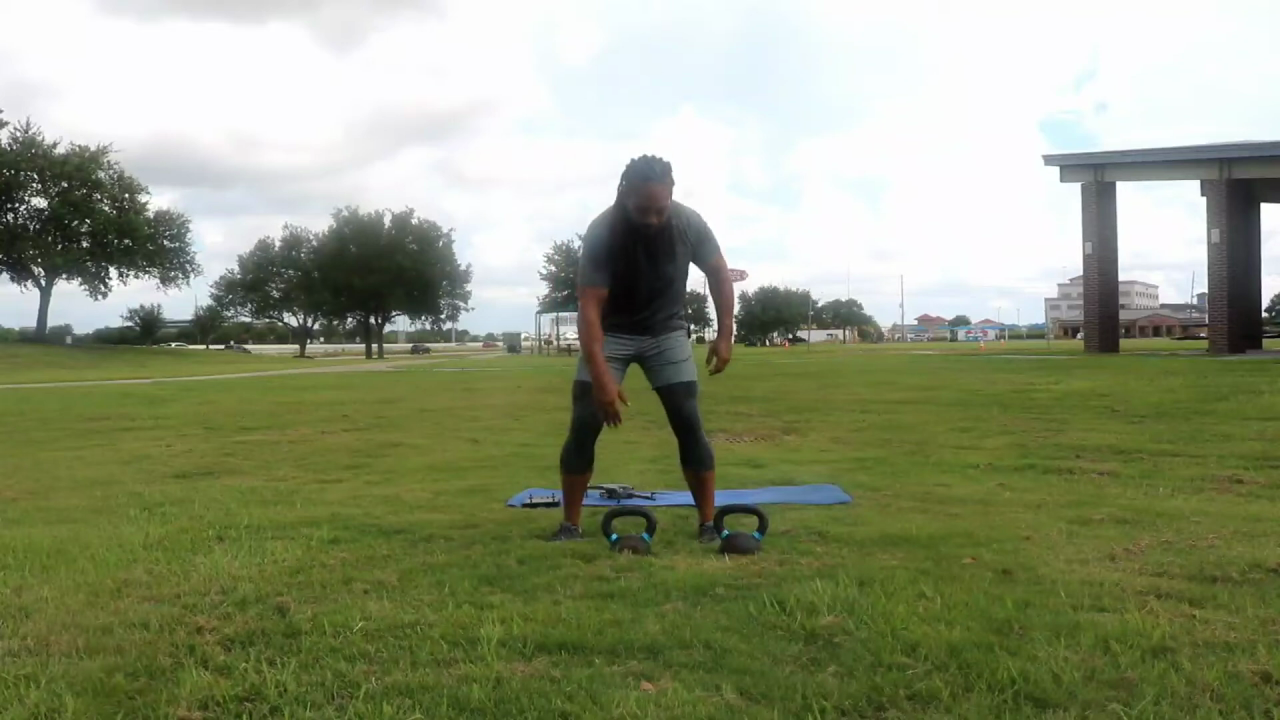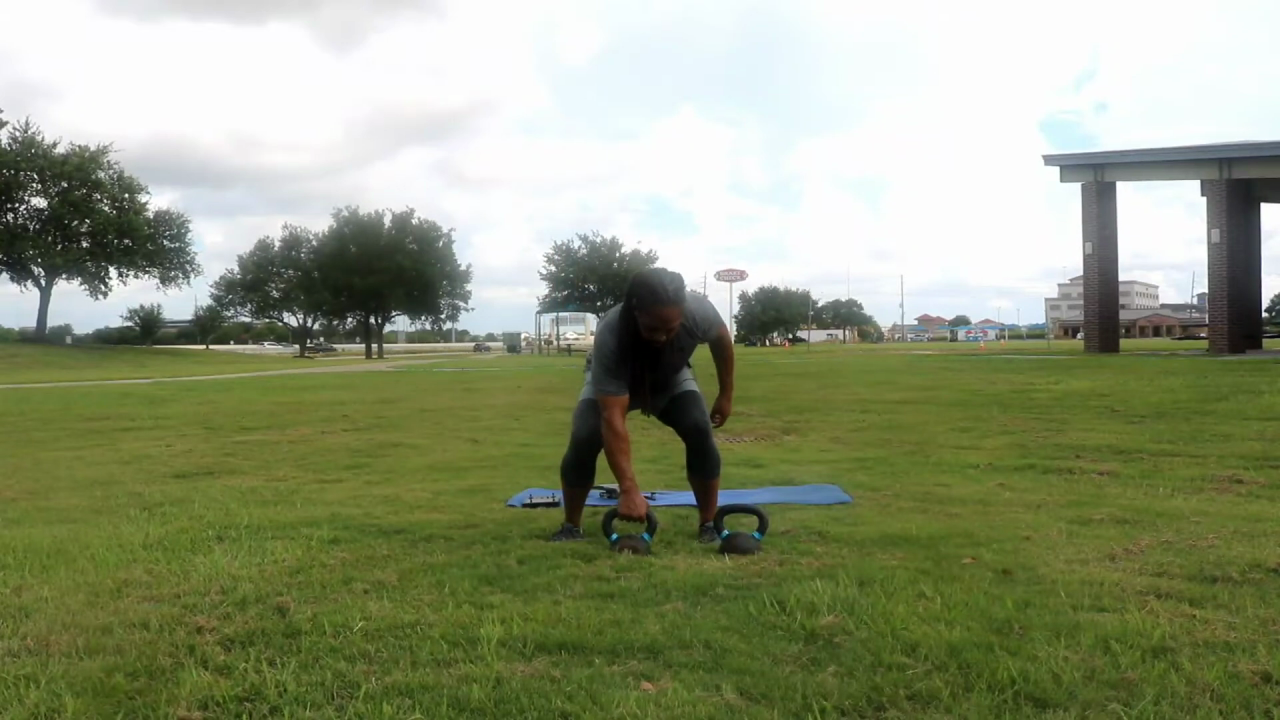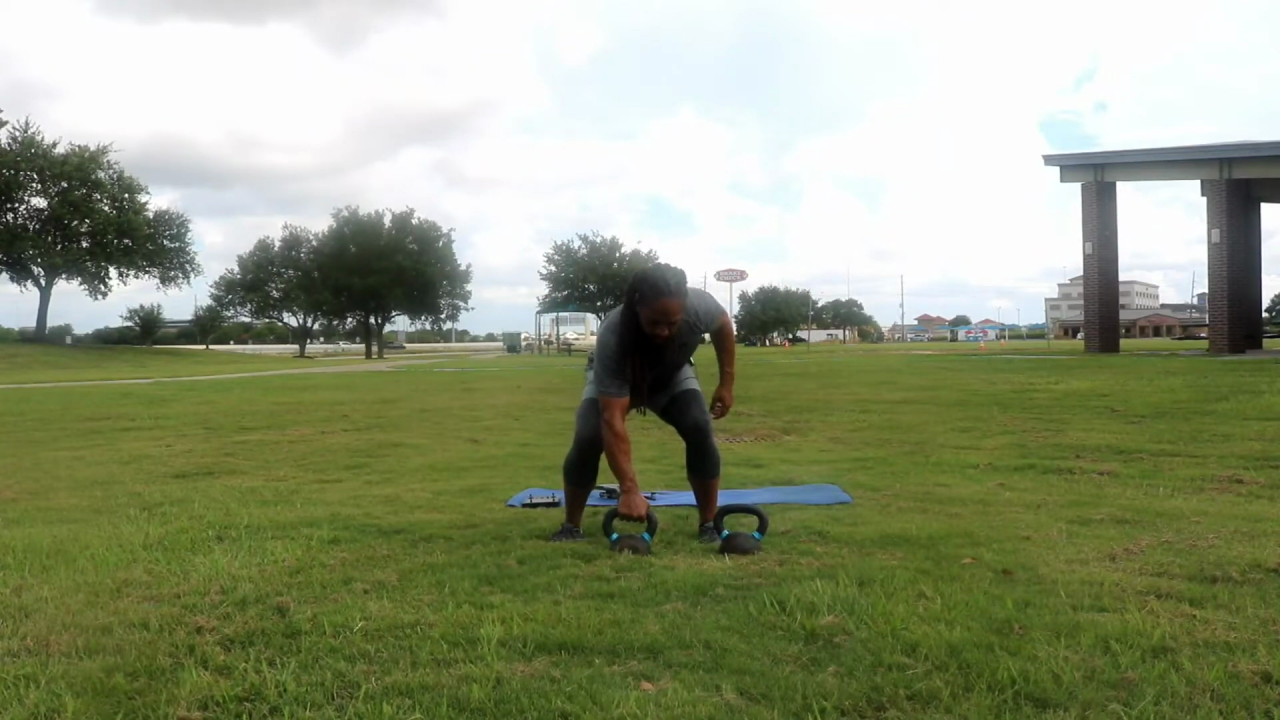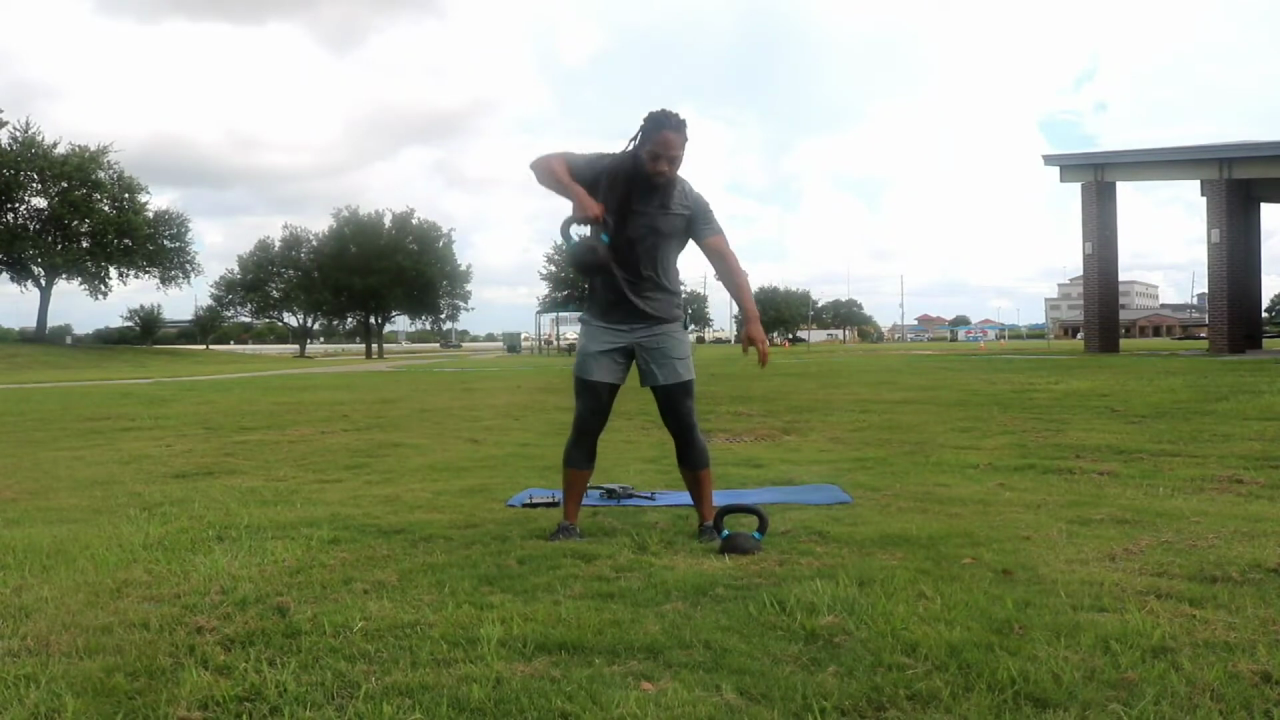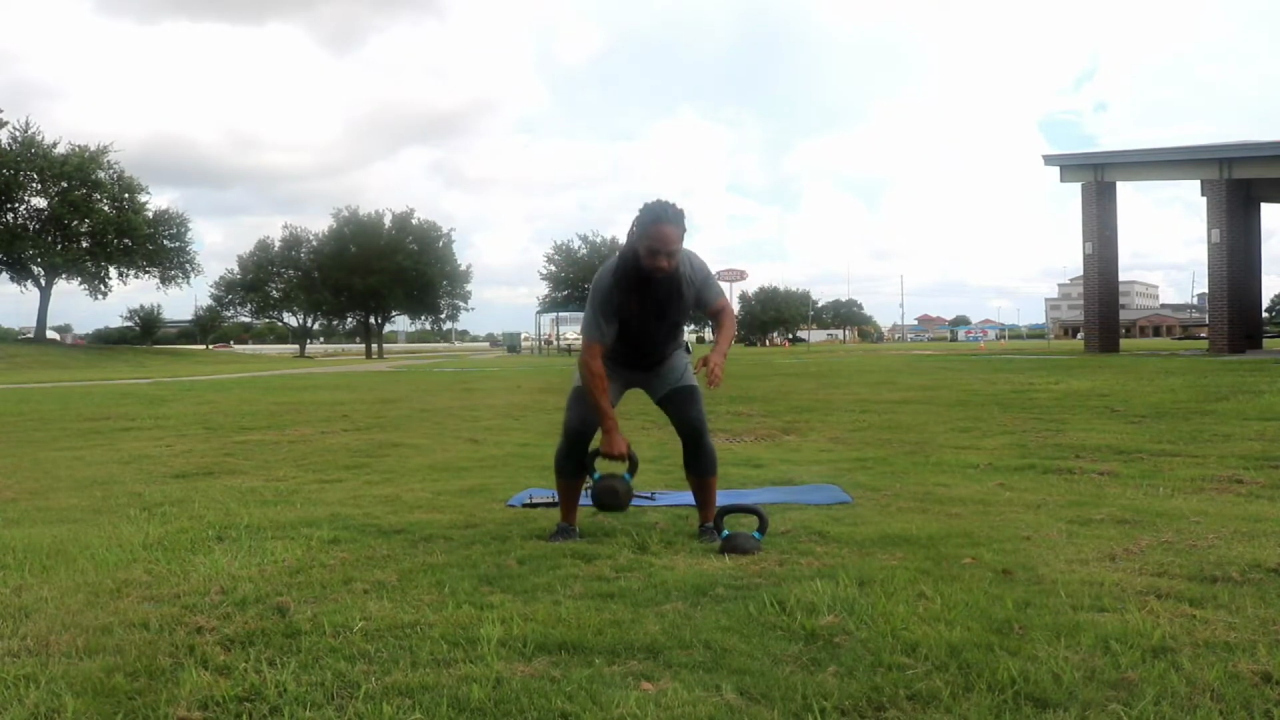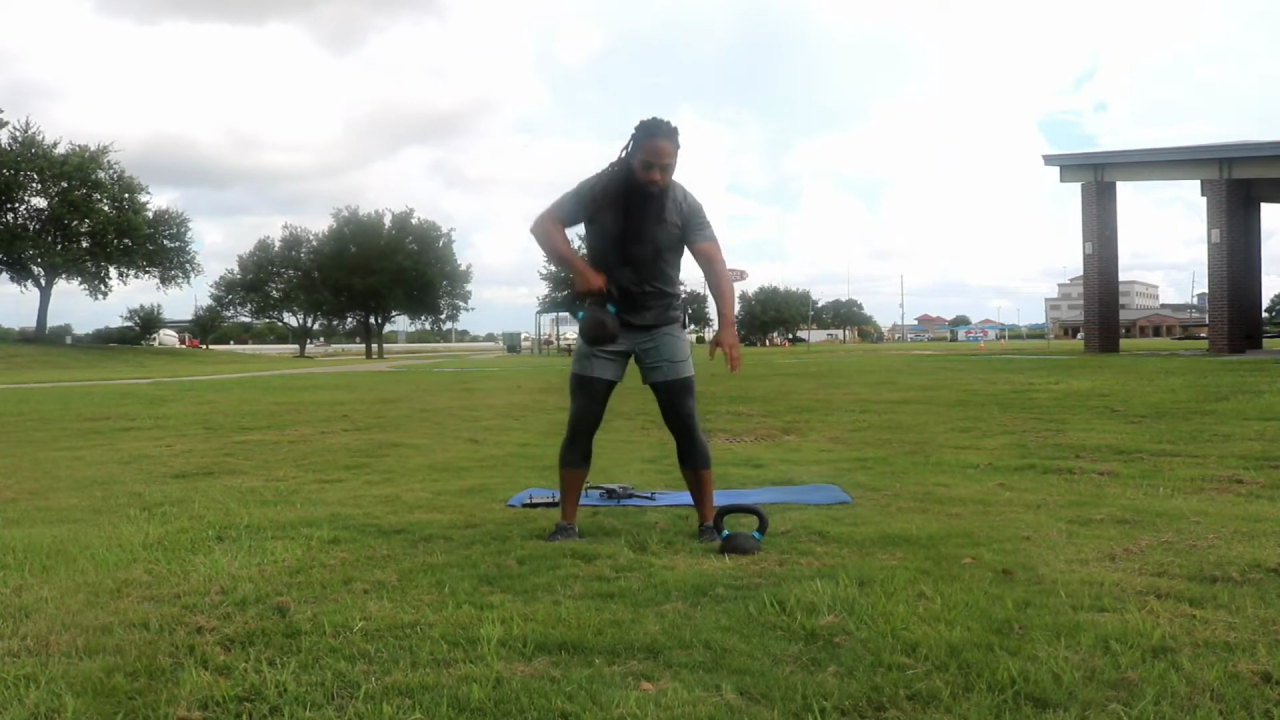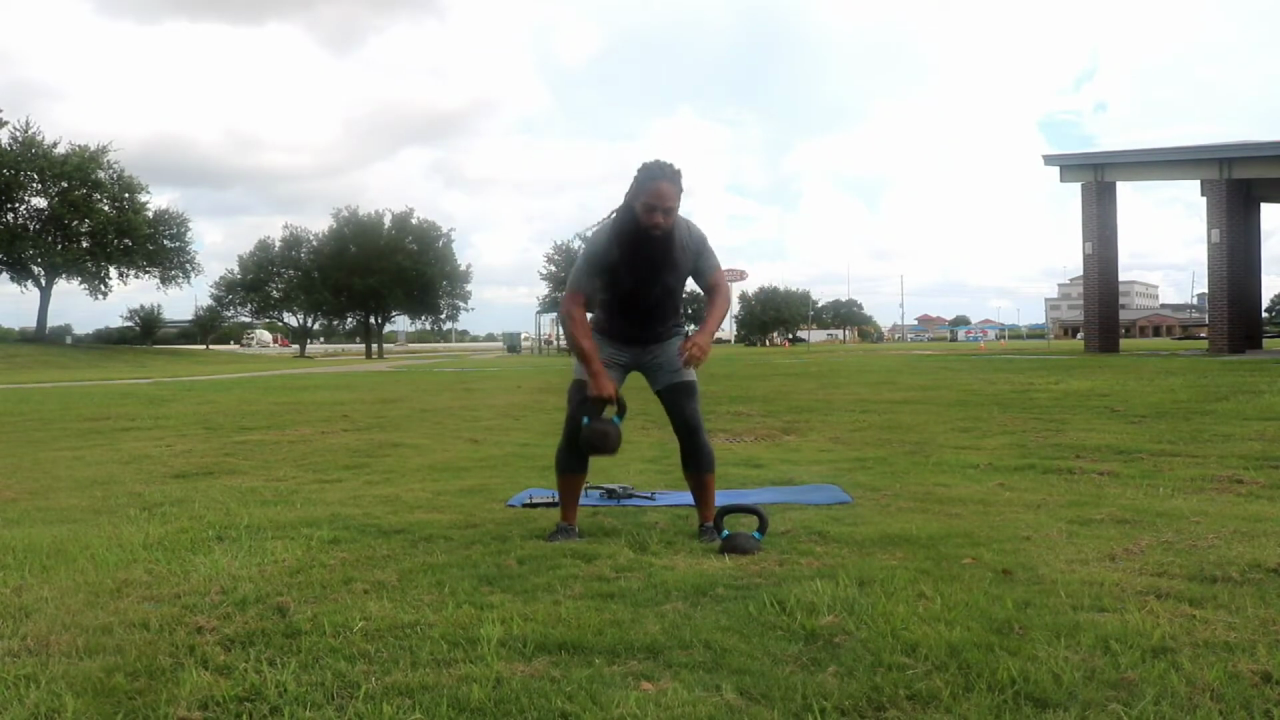
dt=0.7s
person 1, frame 1
left shoulder: (690, 224)
right shoulder: (602, 232)
left elbow: (718, 274)
right elbow: (589, 307)
left wrist: (725, 335)
right wrist: (601, 378)
left hip: (666, 332)
right hip: (611, 333)
left knee: (689, 424)
right knee: (584, 424)
left ankle: (708, 524)
right ankle: (570, 525)
person 1, frame 2
left shoulder: (698, 310)
right shoulder: (611, 334)
left elbow: (721, 339)
right elbow: (612, 420)
left wrist: (726, 394)
right wrist: (629, 490)
left hip: (671, 378)
right hip: (613, 381)
left knee: (699, 430)
right knee: (584, 439)
left ankle: (708, 525)
right ankle: (571, 526)
person 1, frame 3
left shoulder: (699, 305)
right shoulder: (614, 335)
left elbow: (723, 325)
right elbow: (613, 421)
left wrist: (726, 383)
right wrist: (629, 490)
left hip: (673, 376)
right hip: (613, 379)
left knee: (699, 429)
right knee: (588, 438)
left ankle: (708, 525)
right ankle: (571, 526)
person 1, frame 4
left shoulder: (689, 201)
right shoulder: (611, 171)
left elbow: (723, 257)
right elbow: (543, 165)
left wrist: (751, 318)
right wrist: (576, 194)
left hip: (663, 325)
right hip: (604, 323)
left knee: (683, 425)
right knee: (587, 425)
left ankle: (707, 523)
right ankle: (569, 524)
person 1, frame 5
left shoulder: (693, 269)
right shoulder: (610, 279)
left elbow: (723, 312)
right elbow: (591, 359)
left wrist: (719, 350)
right wrist: (611, 431)
left hip: (666, 357)
right hip: (612, 361)
left knee: (696, 427)
right knee: (576, 430)
left ankle: (708, 524)
right ankle: (567, 525)
person 1, frame 6
left shoulder: (684, 205)
right shoulder: (602, 190)
left elbow: (713, 264)
right elbow: (543, 227)
left wrist: (727, 324)
right wrist: (580, 270)
left hip: (663, 326)
left knee: (685, 423)
right knee: (581, 424)
left ankle: (707, 523)
right ankle: (567, 523)
person 1, frame 7
left shoulder: (691, 238)
right shoulder: (606, 239)
left elbow: (718, 288)
right elbow: (571, 308)
left wrist: (706, 332)
right wrist: (596, 374)
left hip: (666, 341)
right hip: (610, 342)
left knee: (690, 426)
right knee: (577, 424)
left ankle: (708, 523)
right ankle: (567, 524)
